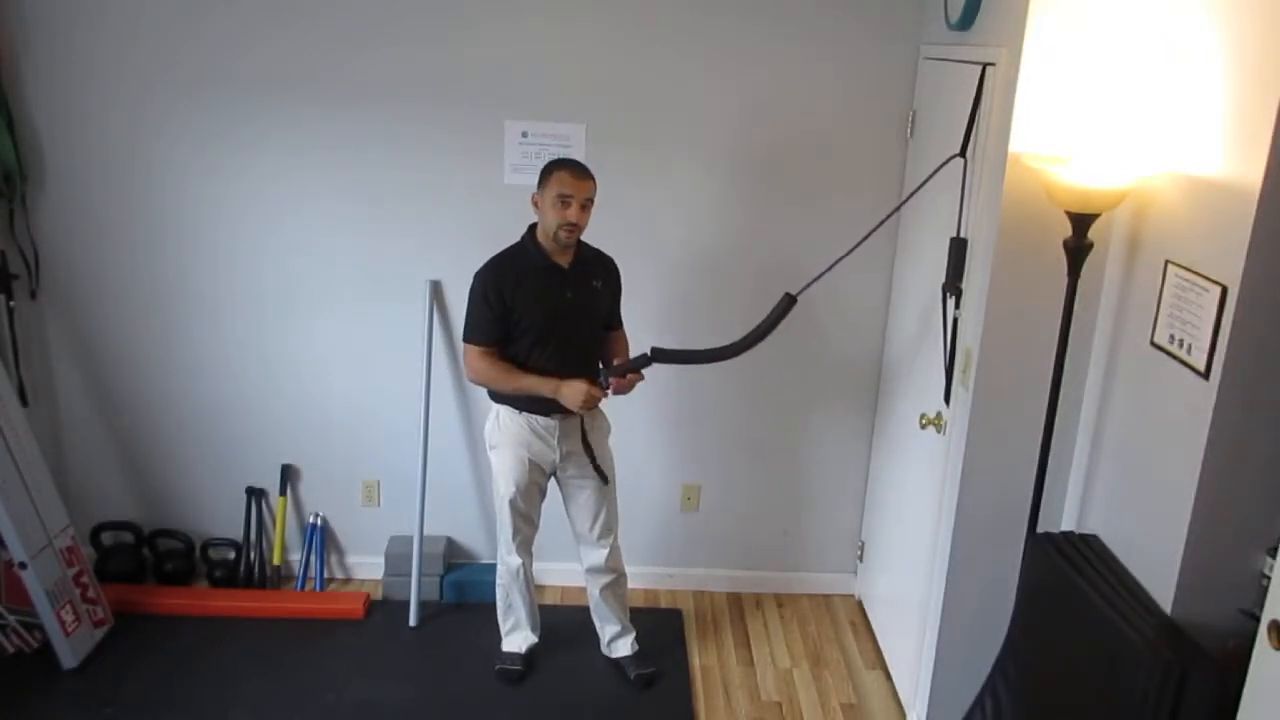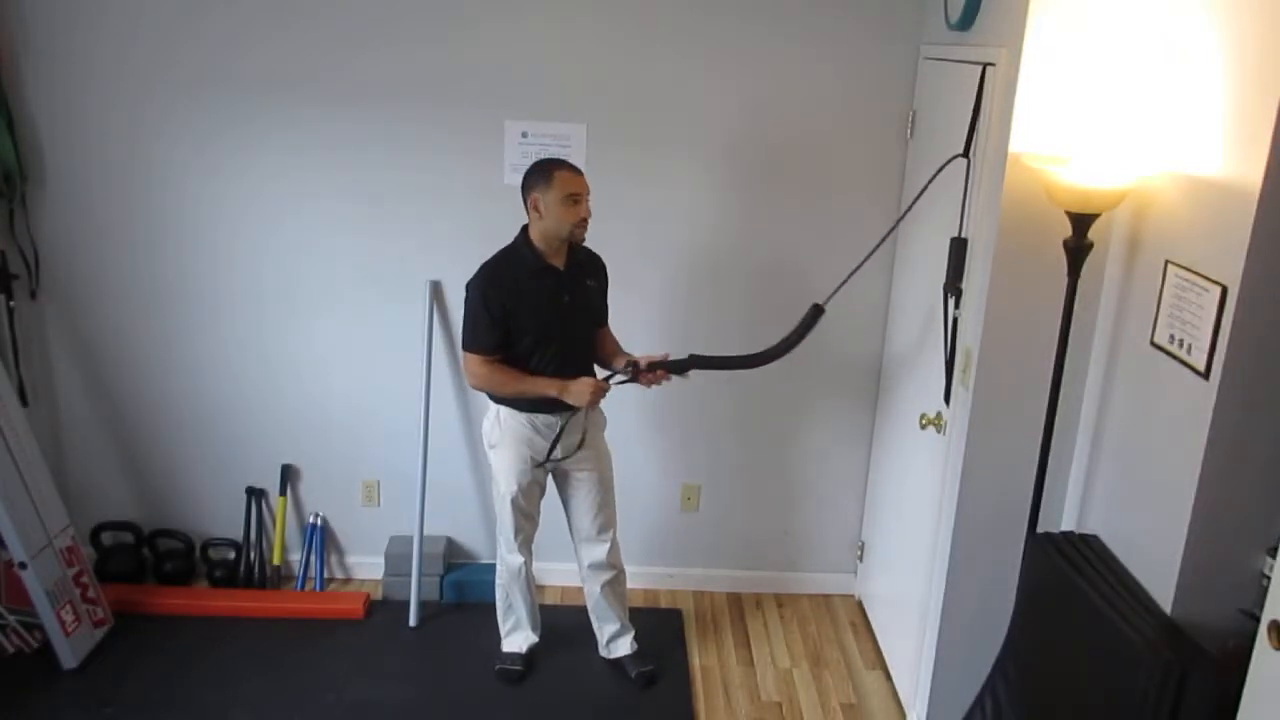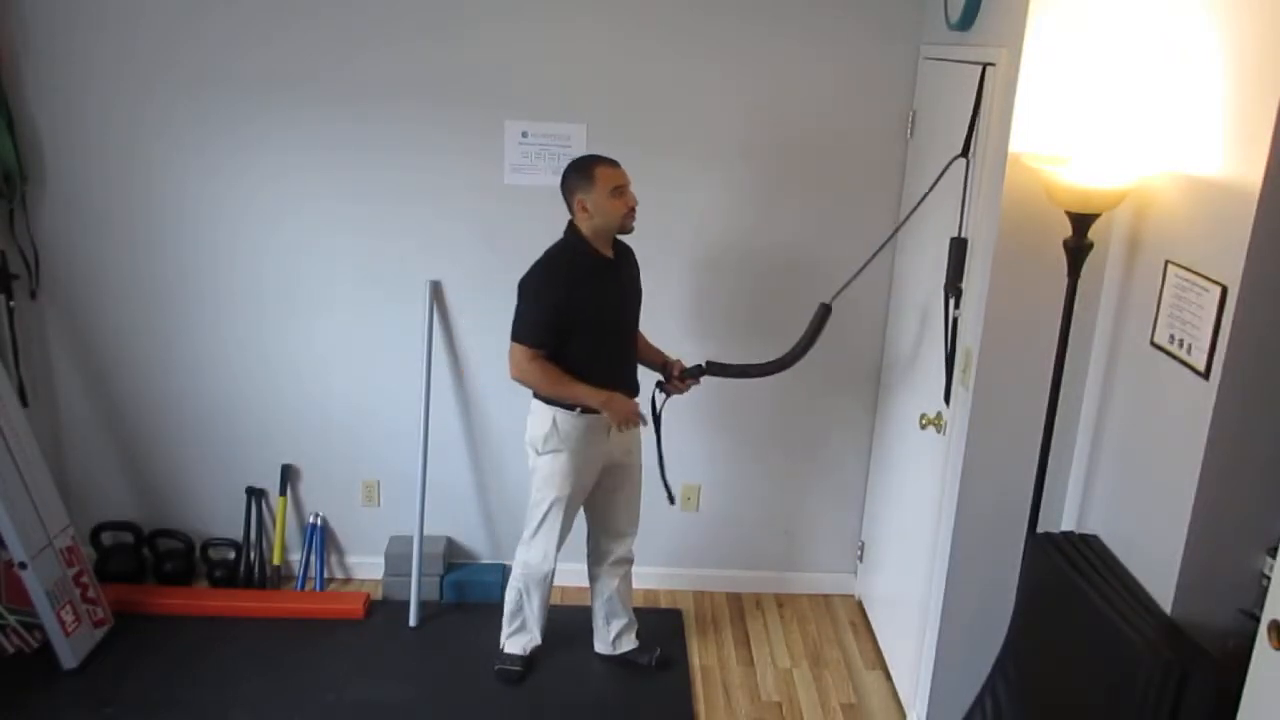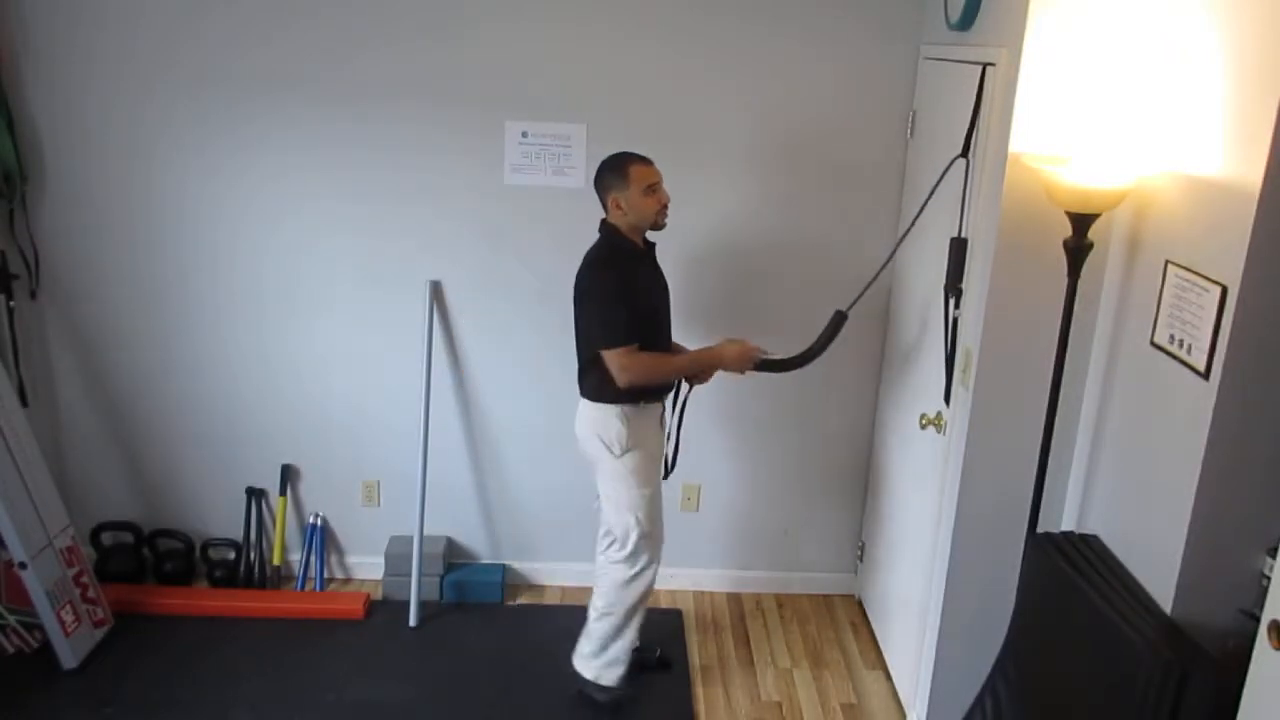
dt=0.5s
person 1, frame 1
left shoulder: (603, 269)
right shoulder: (499, 274)
right elbow: (478, 365)
left wrist: (622, 367)
right wrist: (557, 387)
left hip: (585, 425)
right hip: (518, 426)
left knee: (601, 544)
right knee: (515, 546)
left ankle: (619, 642)
right ankle: (517, 640)
person 1, frame 2
left shoulder: (591, 266)
right shoulder: (495, 278)
right elbow: (478, 372)
left wrist: (629, 363)
right wrist: (565, 387)
left hip: (582, 422)
right hip: (518, 426)
left knee: (599, 541)
right knee: (515, 545)
left ankle: (618, 643)
right ankle: (519, 640)
person 1, frame 3
left shoulder: (624, 259)
right shoulder: (552, 275)
right elbow: (523, 365)
left wrist: (663, 365)
right wrist: (601, 399)
left hip: (618, 423)
right hip: (565, 427)
left knee: (617, 542)
right knee: (542, 546)
left ankle: (616, 639)
right ankle: (517, 641)
person 1, frame 4
left shoulder: (639, 252)
right shoulder: (604, 269)
right elbow: (626, 368)
left wrist: (686, 359)
right wrist: (712, 358)
left hip: (640, 414)
right hip: (615, 420)
left knee: (623, 538)
right knee: (636, 549)
left ankle: (613, 642)
right ankle: (598, 666)
